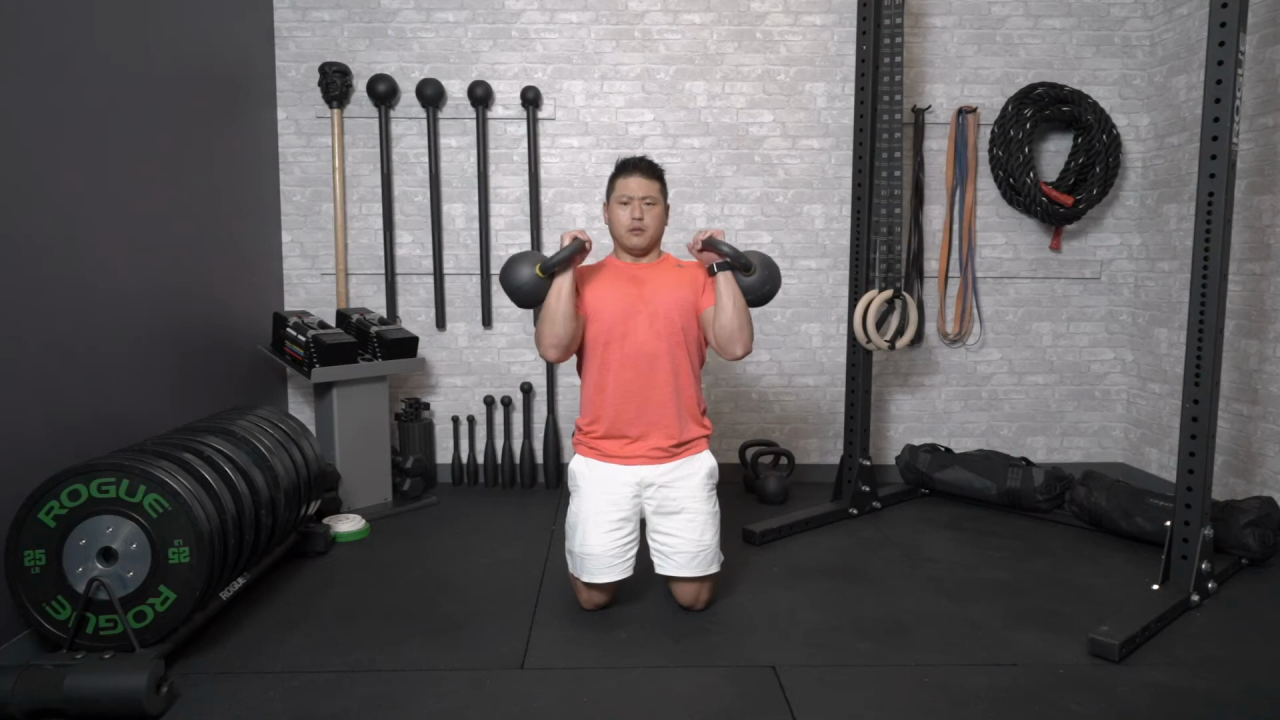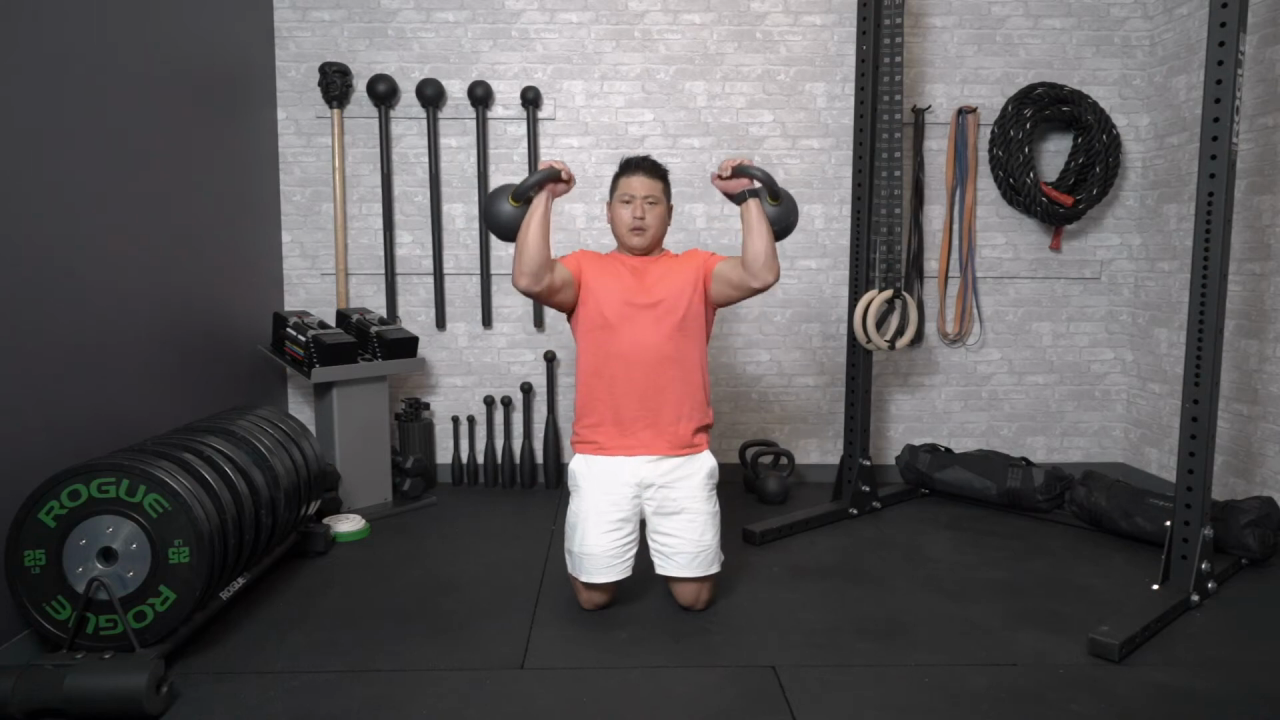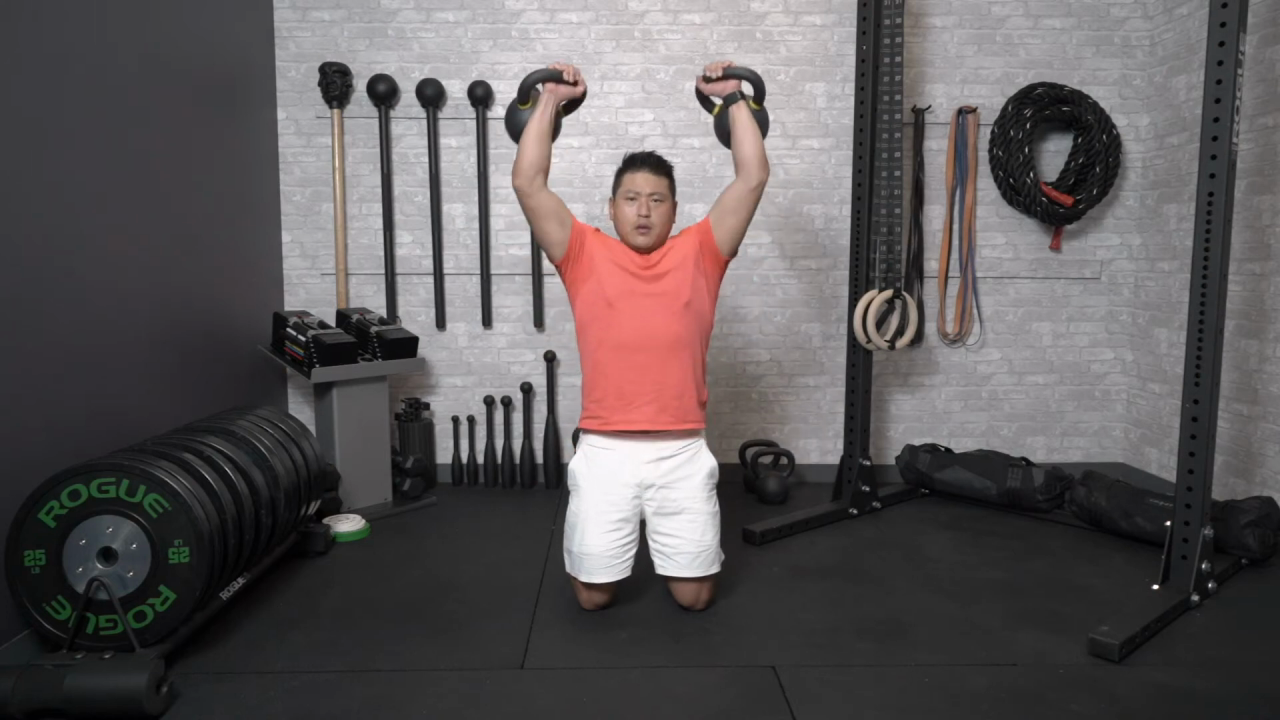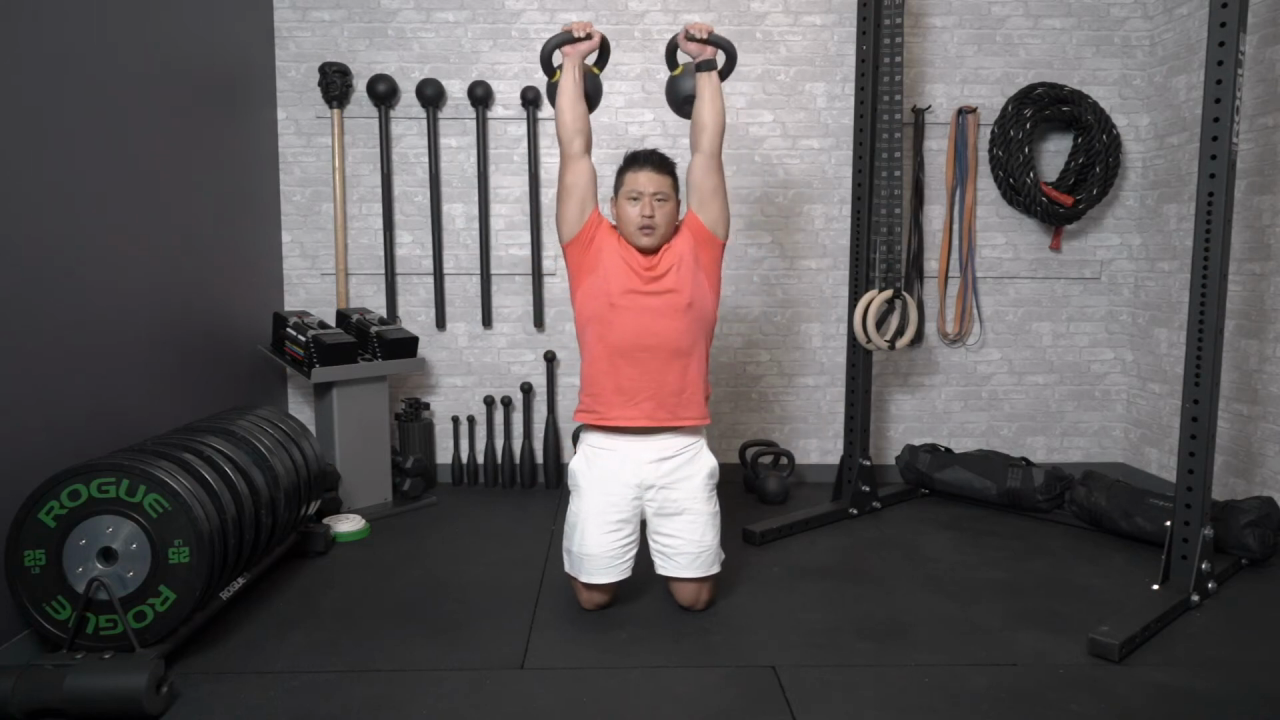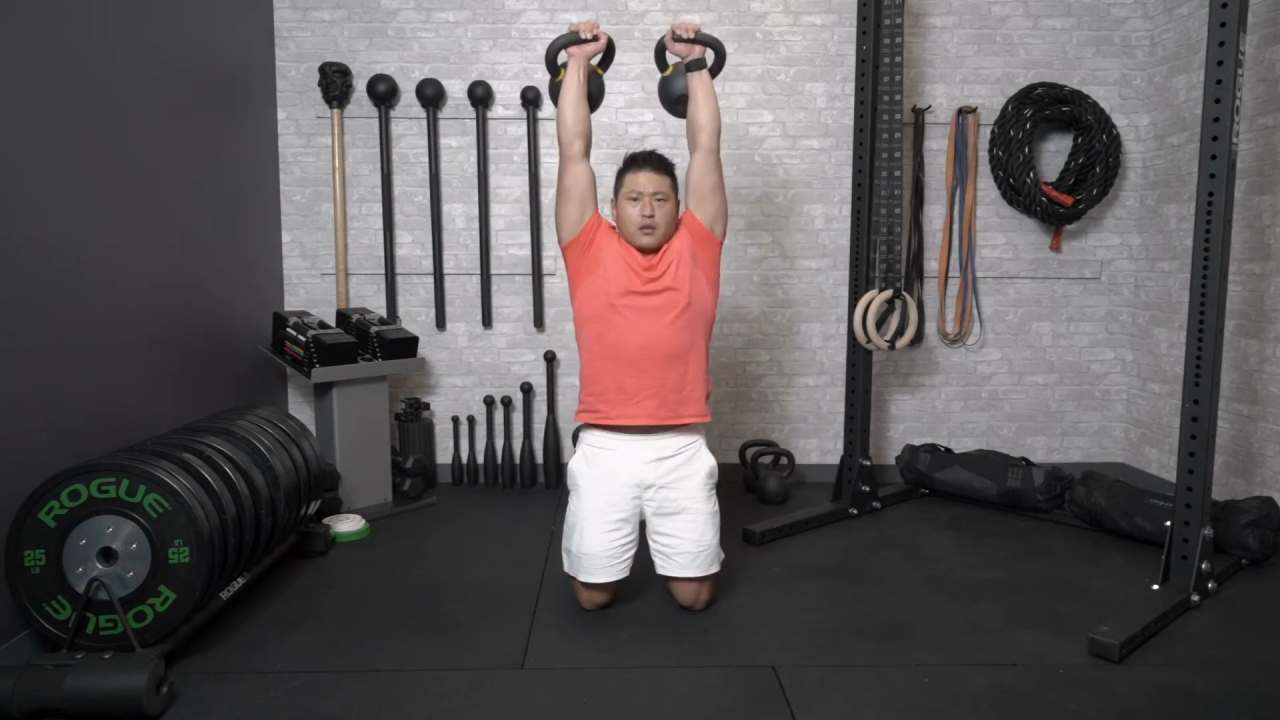
dt=1s
person 1, frame 1
left shoulder: (696, 276)
right shoulder: (583, 279)
left elbow: (737, 346)
right elbow: (552, 348)
left wrist: (722, 266)
right wrist: (565, 266)
left hip: (682, 460)
right hip: (602, 461)
left knee: (695, 595)
right knee: (594, 594)
left ankle: (663, 545)
right ankle: (609, 549)
person 1, frame 2
left shoulder: (696, 269)
right shoulder: (585, 270)
left elbow: (761, 275)
right elbow: (529, 279)
left wrist: (746, 196)
right wrist: (543, 197)
left hip: (682, 459)
right hip: (602, 459)
left knee: (694, 593)
right knee: (594, 593)
left ankle: (666, 545)
right ankle: (606, 550)
person 1, frame 3
left shoulder: (698, 254)
right shoulder: (585, 256)
left elbow: (752, 177)
right elbow: (527, 181)
left wrist: (733, 98)
right wrist: (550, 99)
left hip: (682, 450)
right hip: (605, 450)
left knee: (694, 594)
right knee: (593, 594)
left ankle: (672, 542)
right ankle: (608, 547)
person 1, frame 4
left shoulder: (697, 250)
right shoulder: (592, 249)
left elbow: (707, 151)
right elbow: (574, 150)
left wrist: (705, 63)
right wrist: (572, 61)
left hip: (682, 450)
right hip: (605, 449)
left knee: (695, 594)
right knee: (593, 594)
left ankle: (667, 542)
right ankle: (619, 544)
person 1, frame 5
left shoulder: (695, 249)
right shoulder: (591, 250)
left elbow: (706, 149)
right elbow: (573, 152)
left wrist: (695, 62)
right wrist: (578, 62)
left hip: (680, 449)
right hip: (605, 448)
left knee: (695, 593)
right knee: (593, 593)
left ankle: (665, 540)
right ankle: (628, 540)
